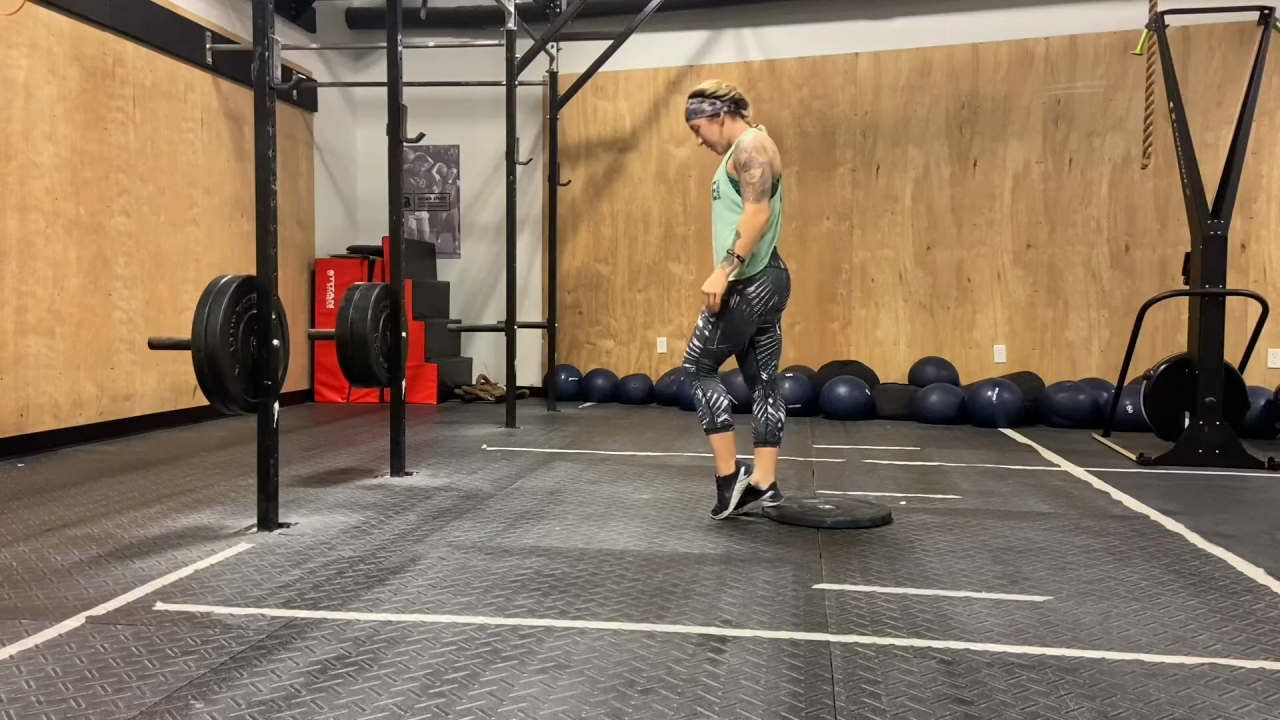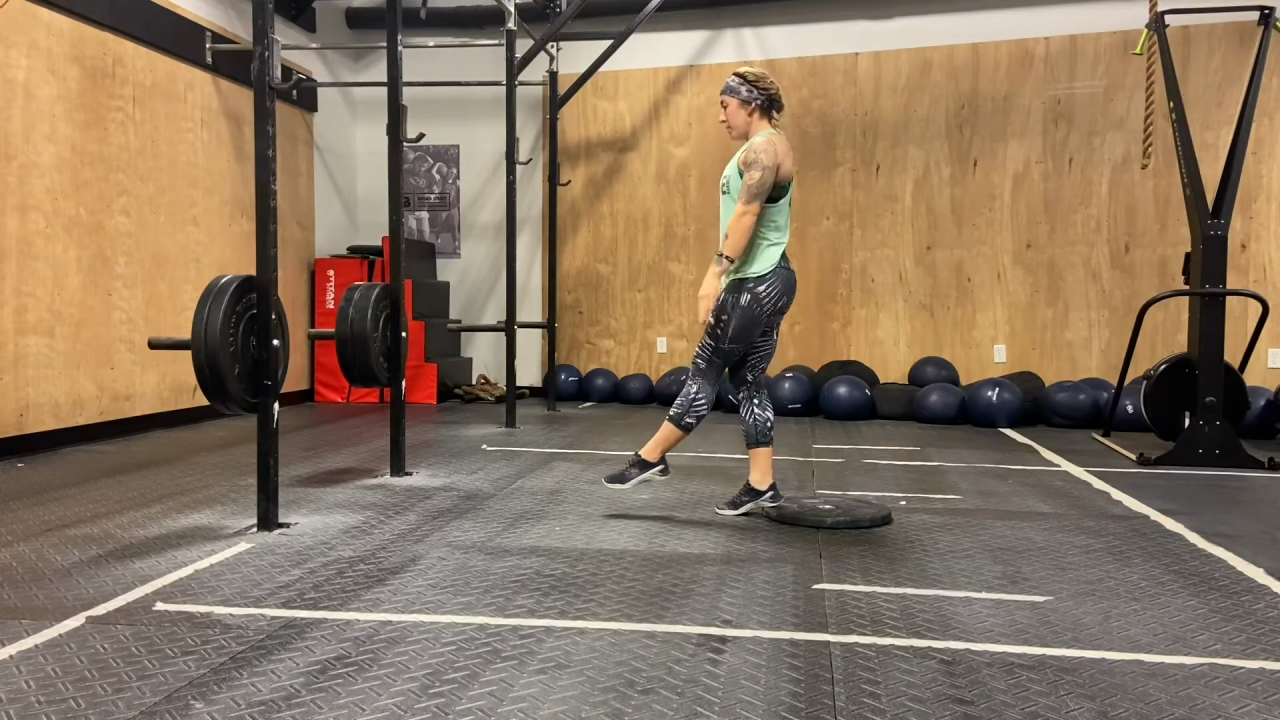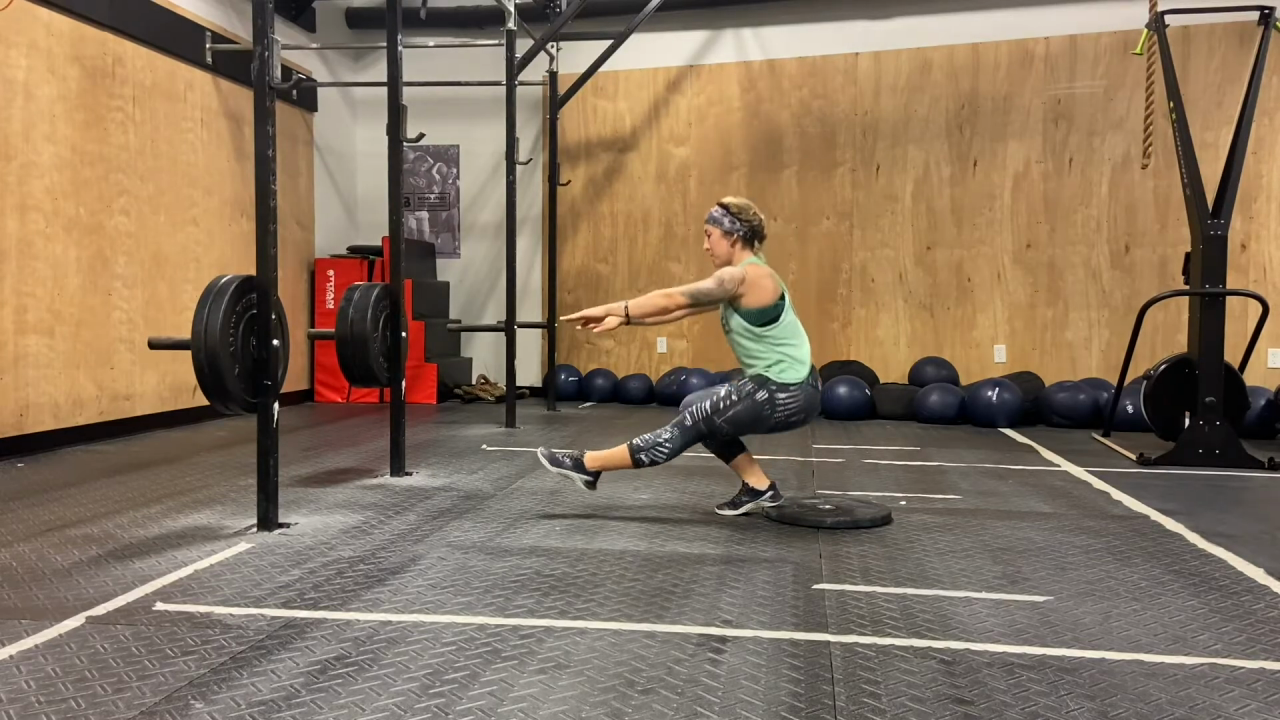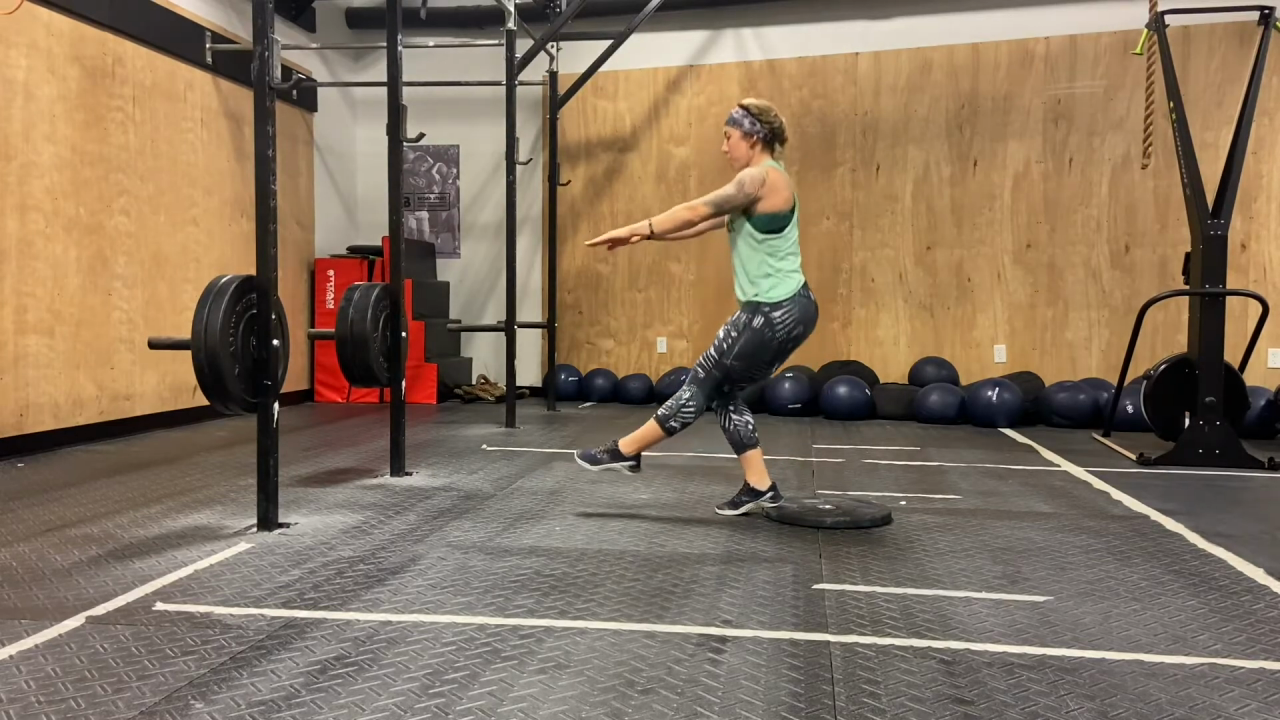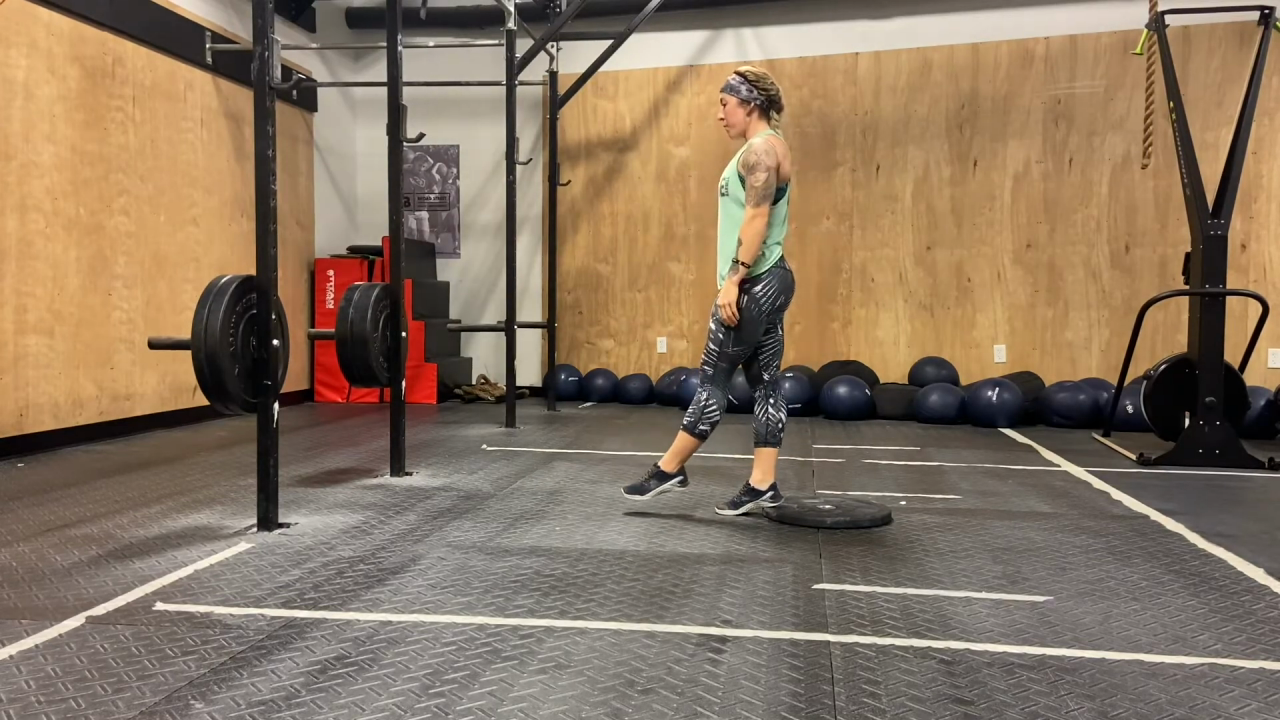
dt=1s
person 1, frame 1
left shoulder: (751, 145)
right shoulder: (744, 150)
left elbow: (757, 214)
left wrist: (722, 270)
left hip: (750, 281)
right hip: (764, 280)
left knee: (699, 367)
right knee: (762, 382)
left ankle: (729, 471)
right ankle: (763, 483)
person 1, frame 2
left shoulder: (764, 146)
right shoulder: (760, 147)
left elbow: (746, 216)
left wrist: (715, 274)
right wrist: (725, 275)
left hip: (757, 283)
right hip: (763, 282)
left knee: (706, 371)
right knee: (748, 382)
left ankle: (650, 458)
right ankle: (762, 486)
person 1, frame 3
left shoulder: (743, 277)
right shoulder: (741, 279)
left elbow: (673, 299)
right elbow: (683, 307)
left wrist: (611, 308)
right wrist: (623, 317)
left hip: (787, 395)
right hip: (783, 387)
left knee: (688, 426)
right knee: (695, 412)
left ankle: (588, 465)
right ankle: (759, 487)
person 1, frame 4
left shoulder: (760, 178)
right shoulder: (763, 181)
left elbow: (697, 210)
right elbow: (710, 221)
left wrist: (637, 229)
right wrist: (646, 233)
left hip: (775, 312)
right hip: (785, 309)
left knee: (702, 383)
right knee: (723, 391)
left ankle: (623, 451)
right ankle: (760, 487)
person 1, frame 5
left shoulder: (761, 148)
right shoulder: (764, 148)
left elbow: (757, 218)
left wrist: (732, 280)
left hip: (754, 283)
right hip: (769, 280)
left knee: (713, 379)
right knee: (764, 382)
left ankle: (669, 470)
right ankle: (763, 486)
